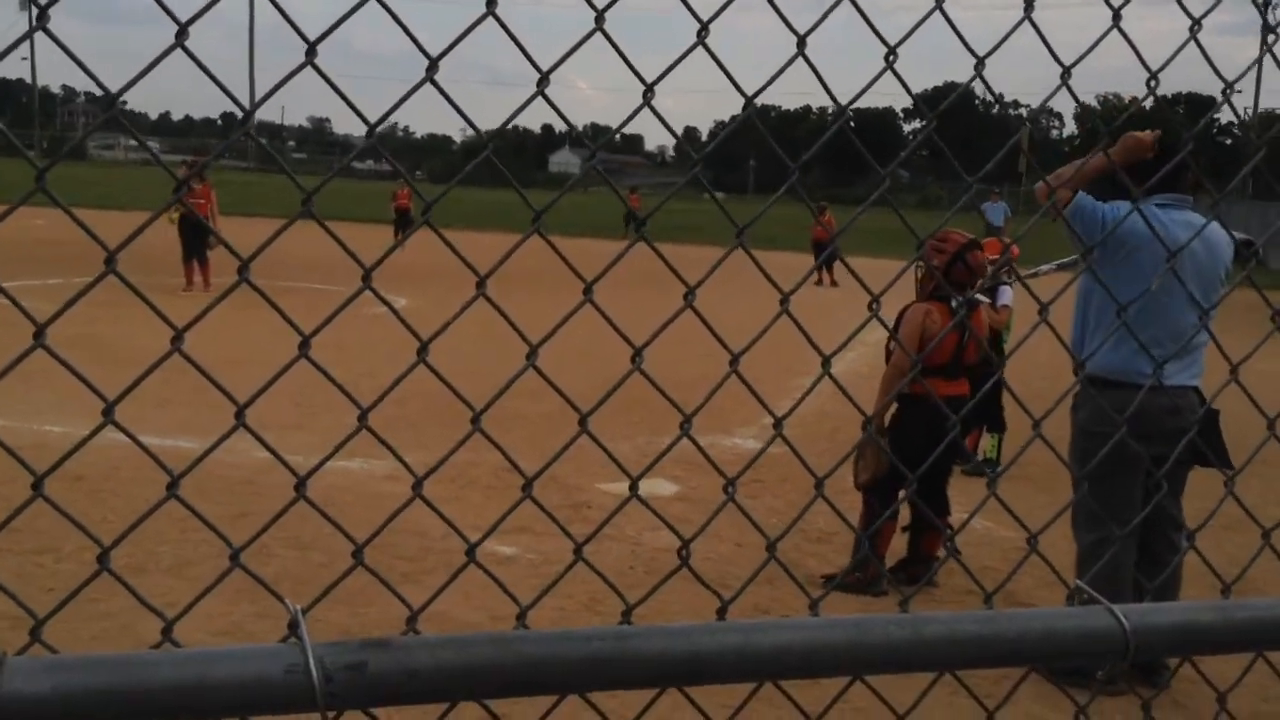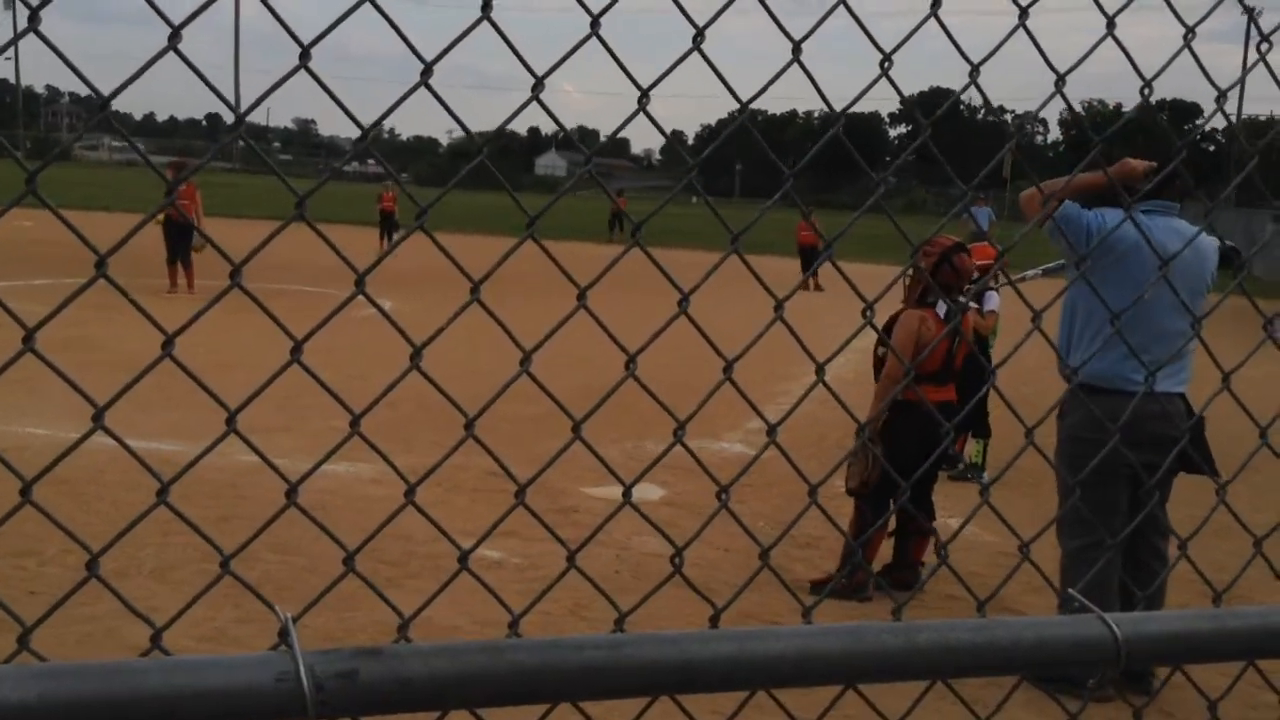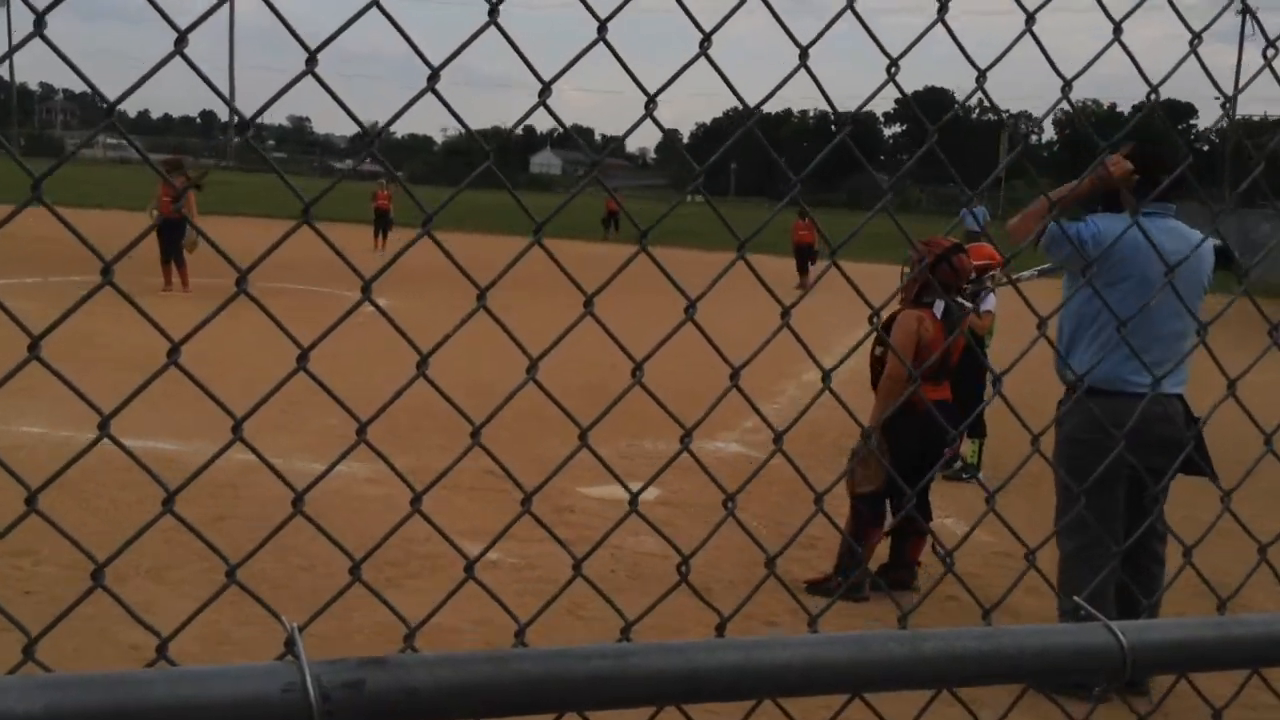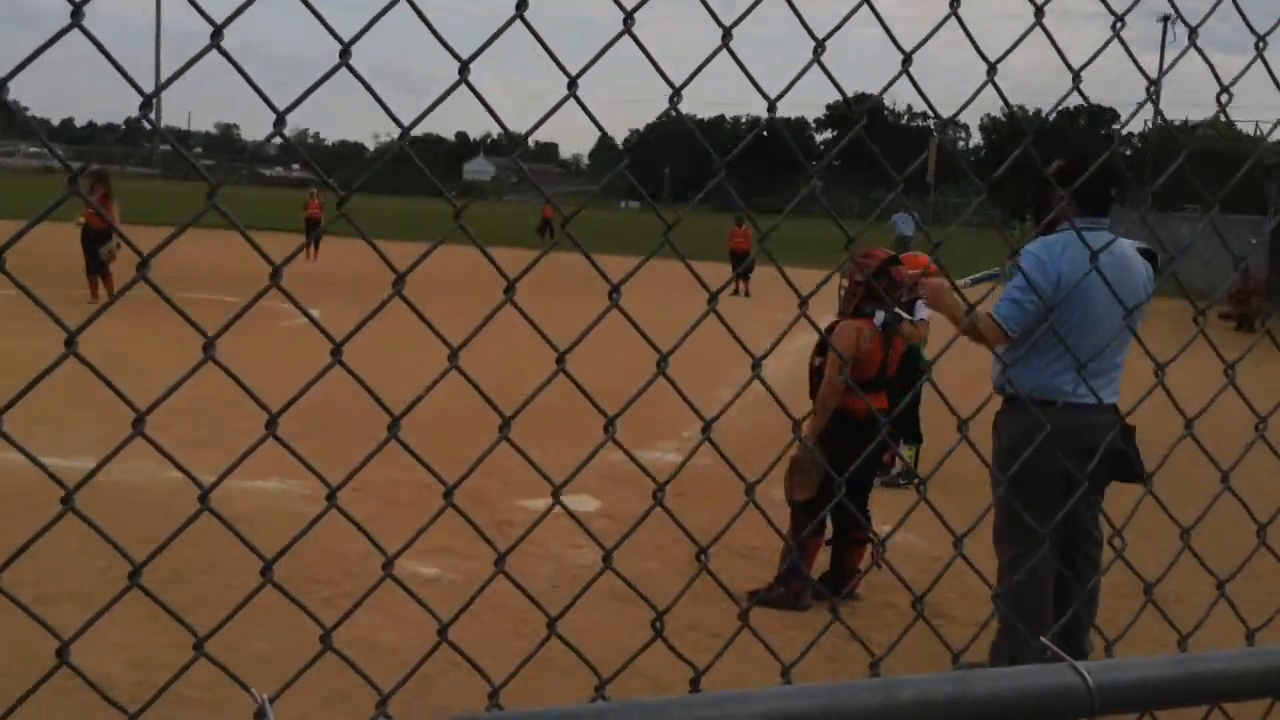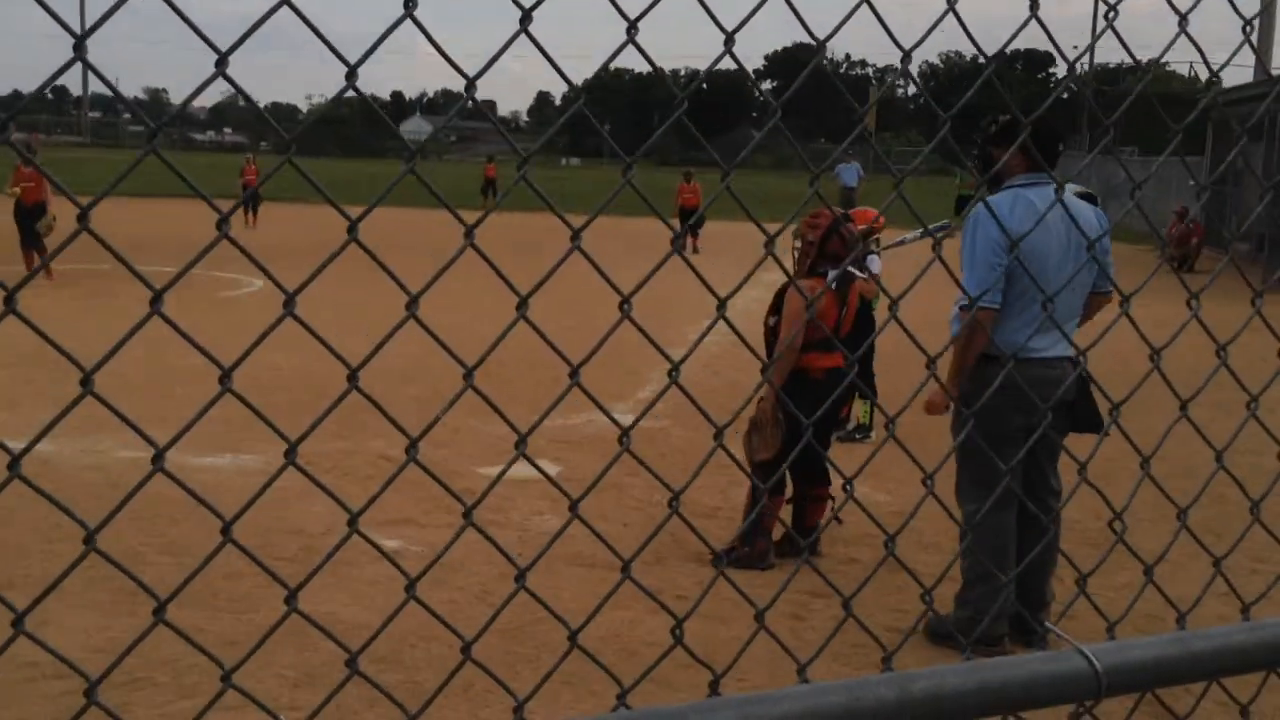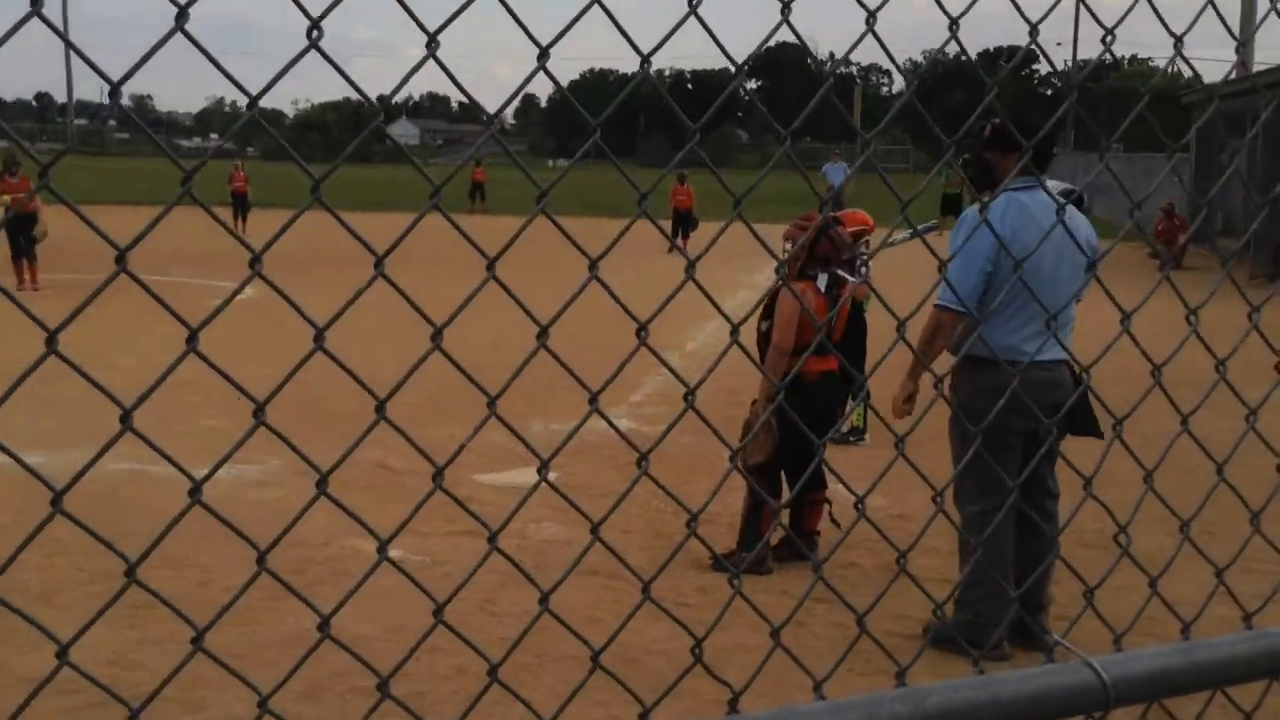
dt=0.3s
person 1, frame 1
left shoulder: (1119, 224)
right shoulder: (1218, 239)
left elbow: (1047, 190)
left wrist: (1113, 156)
left hip: (1114, 401)
right hip: (1181, 404)
left knee: (1105, 532)
right knee: (1162, 530)
left ankle: (1103, 659)
right ankle: (1151, 655)
person 1, frame 2
left shoulder: (1109, 230)
right shoulder: (1206, 249)
left elbow: (1033, 200)
left wrist: (1107, 178)
left hip: (1101, 409)
right hip: (1170, 415)
left knee: (1091, 539)
right knee: (1148, 540)
left ankle: (1088, 668)
right ankle: (1137, 665)
person 1, frame 3
left shoulder: (1105, 234)
right shoulder: (1201, 249)
left elbow: (1020, 229)
left wrist: (1088, 184)
left hip: (1099, 409)
right hip: (1165, 413)
left knee: (1088, 539)
right knee: (1144, 538)
person 1, frame 4
left shoulder: (1044, 254)
right shoulder: (1138, 265)
left elbow: (998, 334)
left wrist: (946, 302)
left hip: (1037, 418)
right hip: (1101, 420)
left knee: (1025, 547)
right knee: (1081, 545)
left ankle: (1019, 665)
right ankle: (1069, 660)
person 1, frame 5
left shoulder: (994, 212)
right shoulder: (1090, 216)
left elbow: (980, 314)
right elbow: (1099, 299)
left wrist: (949, 385)
left hip: (1000, 376)
right hip: (1059, 376)
left knee: (988, 500)
right knee: (1042, 497)
left ankle: (983, 624)
right ankle: (1030, 616)
person 1, frame 6
left shoulder: (987, 218)
right shoulder: (1080, 224)
left elbow: (952, 313)
right elbow: (1070, 304)
left wrist: (913, 375)
left hip: (993, 381)
right hip: (1057, 380)
left knee: (988, 506)
right knee: (1039, 501)
left ankle: (984, 627)
right ankle: (1030, 619)
person 2, frame 1
left shoulder: (921, 312)
right shoulder: (976, 314)
left elbow: (899, 368)
right elbow: (976, 360)
left wrist: (877, 415)
left hip: (920, 409)
right hip: (956, 408)
left knee: (882, 486)
right knee: (932, 487)
left ankle: (867, 570)
right ankle: (920, 563)
person 2, frame 2
left shoulder: (913, 318)
right shoulder: (960, 317)
left elbow: (893, 373)
left wrist: (871, 422)
left hip: (910, 414)
right hip: (942, 413)
left knee: (874, 492)
right knee: (918, 492)
left ankle: (854, 575)
right ankle: (906, 569)
person 2, frame 3
left shoulder: (912, 317)
right shoulder: (955, 317)
left elbow: (895, 376)
left wrist: (874, 425)
left hip: (908, 414)
right hip: (939, 413)
left knee: (869, 491)
right knee: (913, 493)
left ankle: (850, 576)
right ankle: (902, 569)
person 2, frame 4
left shoulder: (850, 328)
right shoulder: (893, 328)
left elbow: (833, 385)
left wrist: (811, 435)
left hip: (845, 425)
right hip: (875, 424)
left knee: (809, 502)
right knee: (853, 502)
left ankle: (792, 586)
right ankle: (843, 577)
person 2, frame 5
left shoulder: (804, 287)
right shoulder: (850, 286)
left elbow: (789, 344)
left wrist: (769, 394)
left hip: (803, 383)
right hip: (834, 380)
left knee: (770, 461)
right knee: (812, 460)
left ankle: (755, 544)
right ankle: (806, 535)
person 2, frame 6
left shoulder: (796, 291)
right shoulder: (840, 289)
left elbow: (781, 348)
left wrist: (764, 397)
left hip: (798, 388)
right hip: (830, 385)
left knee: (764, 466)
right knee: (808, 463)
left ankle: (753, 551)
right ankle: (804, 540)
person 3, frame 1
left shoulder: (1003, 289)
right shoulder: (985, 287)
left elbow: (1000, 322)
left wrist: (980, 302)
left hip: (992, 355)
left knee: (991, 406)
right knee: (972, 403)
left ankle: (992, 461)
right ankle: (970, 451)
person 3, frame 2
left shoulder: (990, 295)
right shoulder: (971, 292)
left elbow: (987, 328)
left hip: (978, 361)
right hip: (963, 358)
left knee: (977, 411)
right knee: (959, 407)
left ankle: (977, 466)
right ankle: (956, 455)
person 3, frame 3
left shoulder: (986, 295)
right shoulder: (968, 292)
left elbow: (983, 328)
left hip: (975, 361)
right hip: (959, 357)
left knee: (973, 410)
right knee: (955, 406)
left ankle: (973, 466)
right ankle: (952, 456)
person 3, frame 4
left shoulder: (920, 305)
right shoulder: (902, 302)
left elbow: (918, 337)
left hip: (910, 367)
right hip: (895, 365)
left knee: (909, 417)
right knee: (891, 413)
left ankle: (909, 472)
right ankle: (889, 462)
person 3, frame 5
left shoulder: (871, 259)
right shoulder: (853, 256)
left elbow: (871, 291)
left wrist: (850, 273)
left hip: (862, 322)
left knee: (862, 372)
left ankle: (865, 426)
right ankle: (844, 416)
person 3, frame 6
left shoulder: (862, 261)
left elbow: (862, 293)
left hip: (854, 323)
left knee: (856, 374)
right knee: (838, 371)
left ankle: (859, 429)
right ankle: (838, 420)
